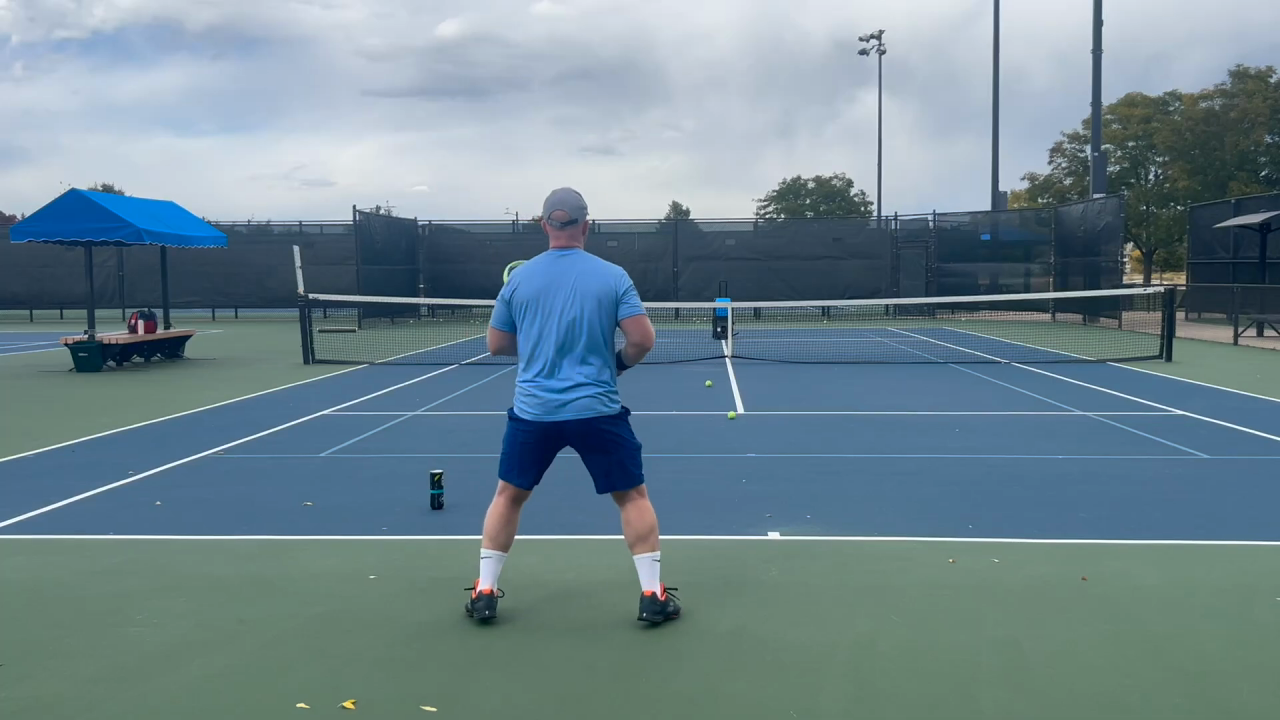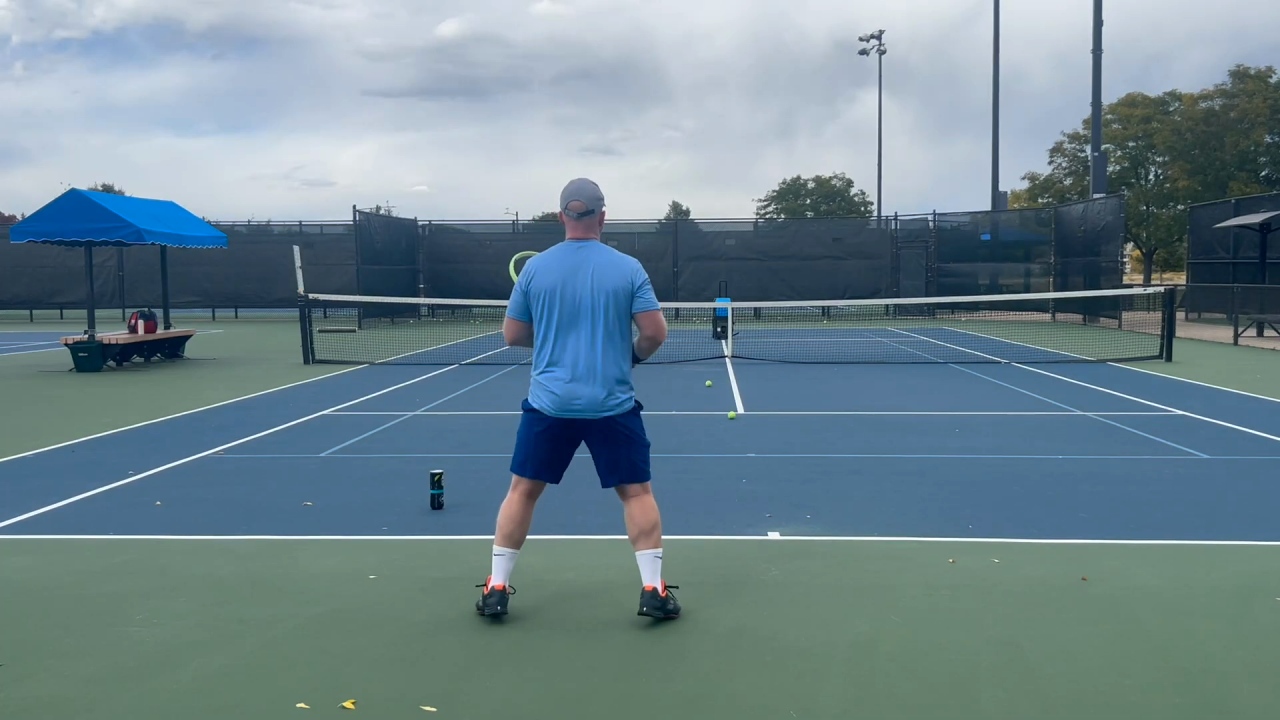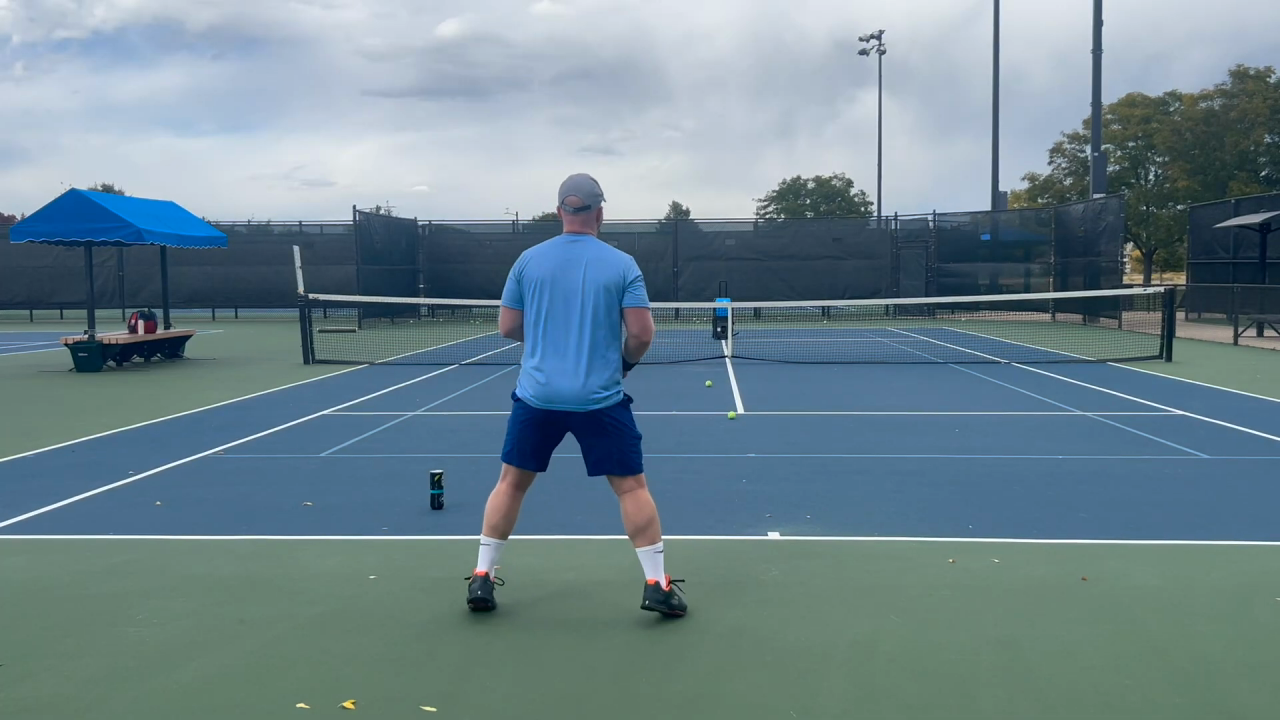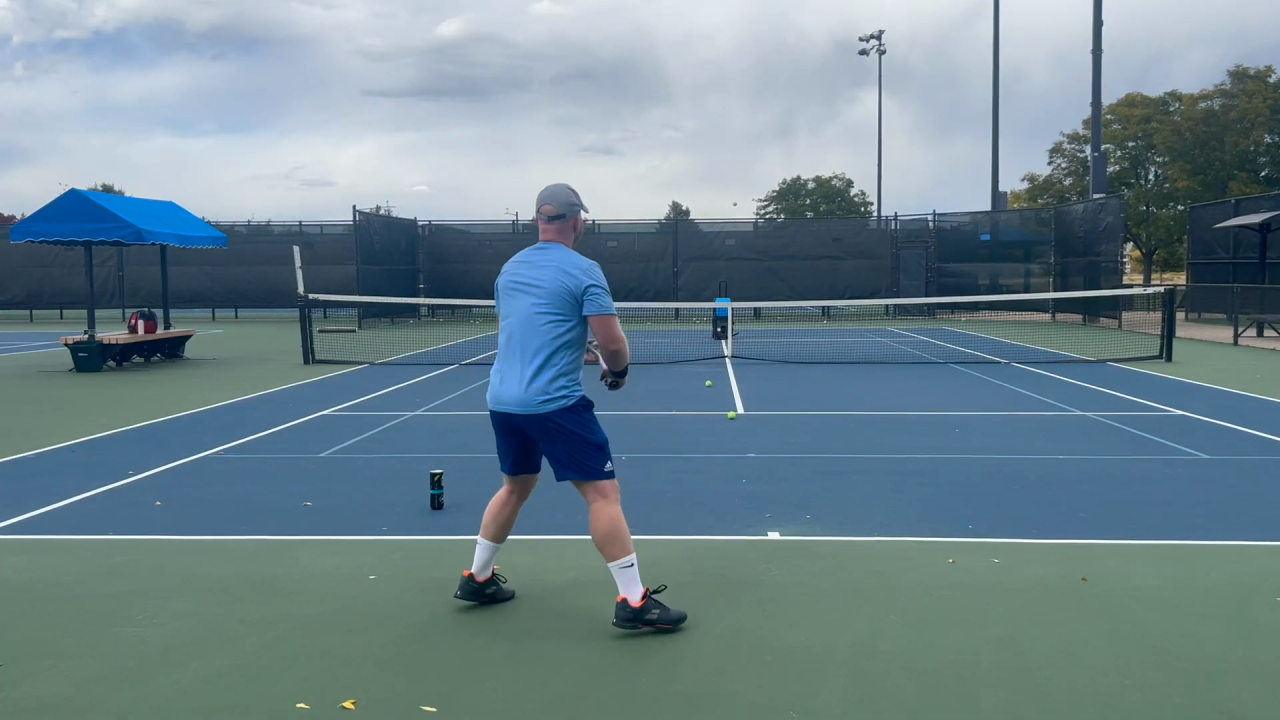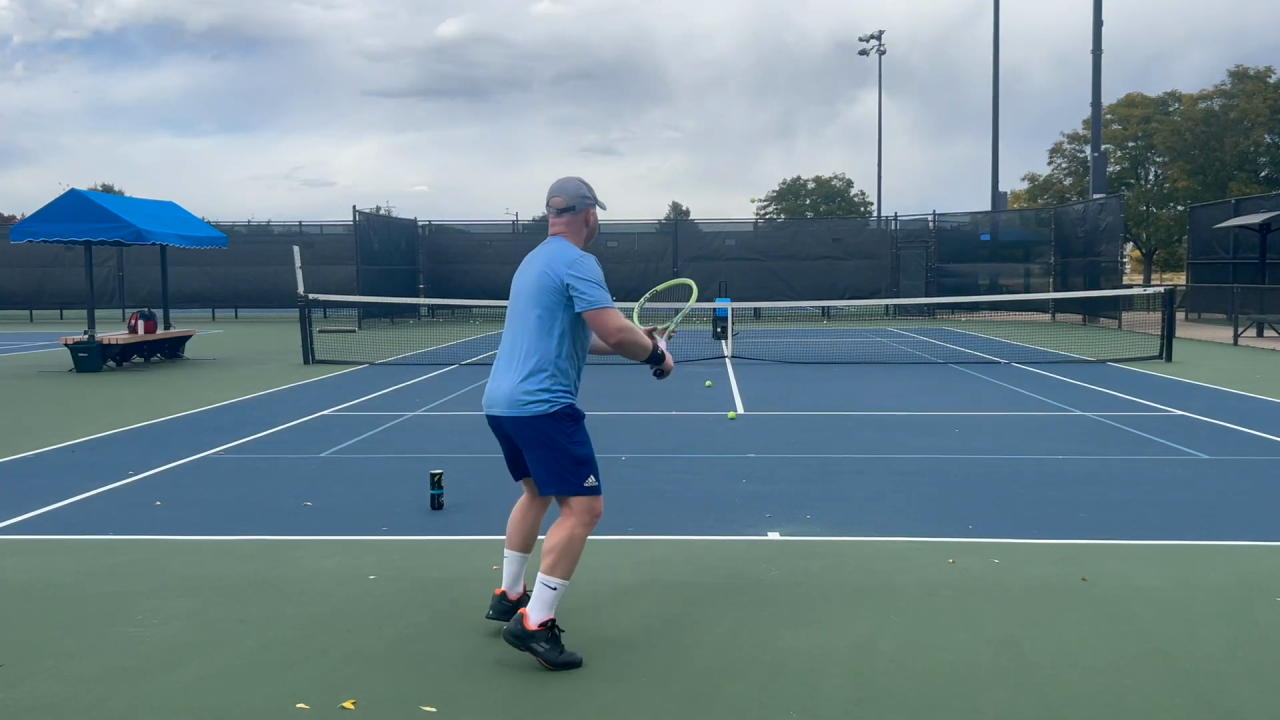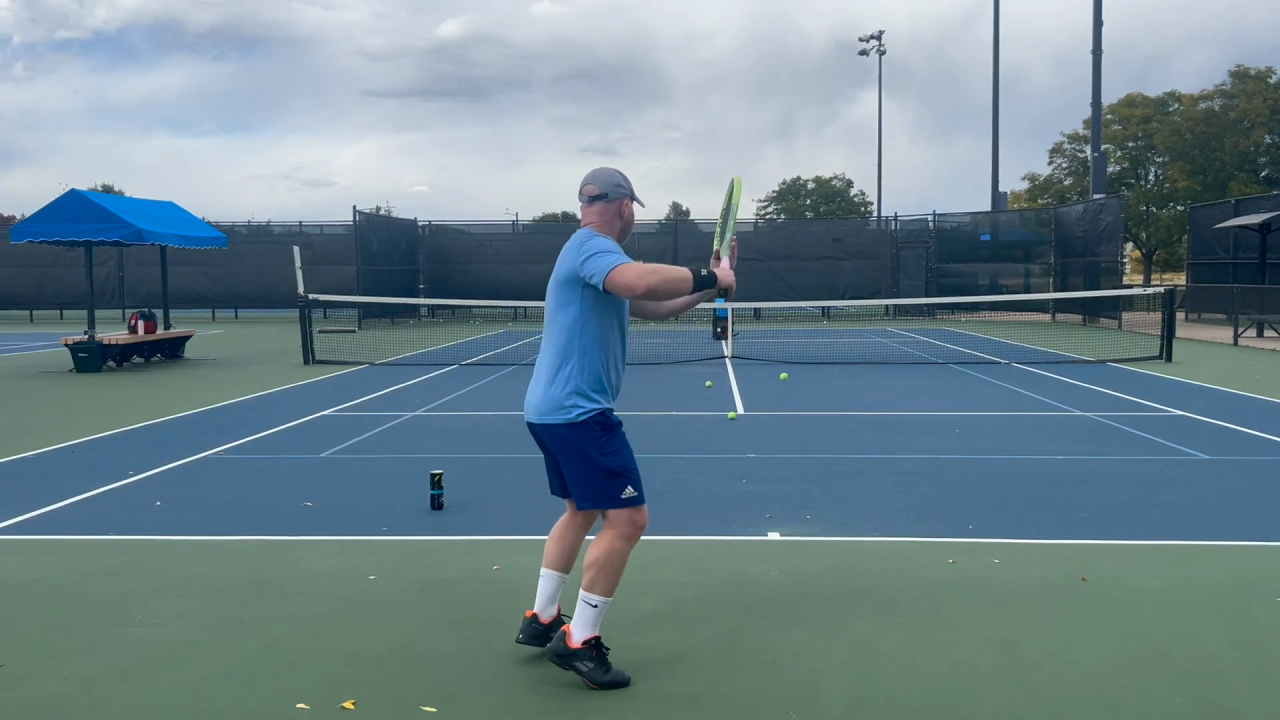
dt=0.4s
person 1, frame 1
left shoulder: (518, 278)
right shoulder: (613, 276)
left elbow: (497, 346)
right elbow: (643, 341)
right wrist: (620, 362)
left hip: (533, 412)
right hip: (598, 411)
left knee: (508, 496)
right knee: (633, 497)
left ankle: (485, 592)
right ankle: (653, 595)
person 1, frame 2
left shoulder: (535, 268)
right shoulder: (628, 268)
left elbow: (513, 336)
right elbow: (656, 333)
right wrist: (632, 355)
left hip: (548, 403)
right hip: (611, 406)
left knee: (523, 491)
right knee: (637, 492)
left ankle: (496, 589)
right ankle: (654, 591)
person 1, frame 3
left shoulder: (529, 260)
right shoulder: (622, 265)
left elbow: (508, 327)
right elbow: (642, 333)
right wrist: (624, 361)
left hip: (536, 397)
right hip: (599, 400)
left knee: (511, 481)
right knee: (631, 485)
left ankle: (481, 578)
right ankle: (658, 585)
person 1, frame 4
left shoulder: (510, 268)
right shoulder: (583, 270)
right elbow: (610, 339)
right wrist: (617, 369)
left hip: (504, 400)
right hip: (553, 403)
left knee: (518, 484)
right knee: (602, 494)
left ankle: (477, 577)
right ankle: (634, 601)
person 1, frame 5
left shoulder: (537, 261)
right shoulder: (576, 262)
right elbow: (614, 330)
left wrist: (632, 342)
right wrist: (654, 354)
left hip: (503, 403)
right hip: (542, 405)
left knee: (537, 493)
right knee: (583, 509)
left ankle: (509, 597)
right ankle: (535, 622)
person 1, frame 6
left shoulder: (594, 254)
right shoulder: (591, 246)
left elbow: (655, 304)
right elbow: (641, 282)
left wrist: (705, 285)
right wrist: (707, 278)
left hip: (554, 411)
right hip: (579, 413)
left knee: (583, 511)
right knee: (624, 522)
left ankle: (541, 619)
right ankle: (577, 641)
